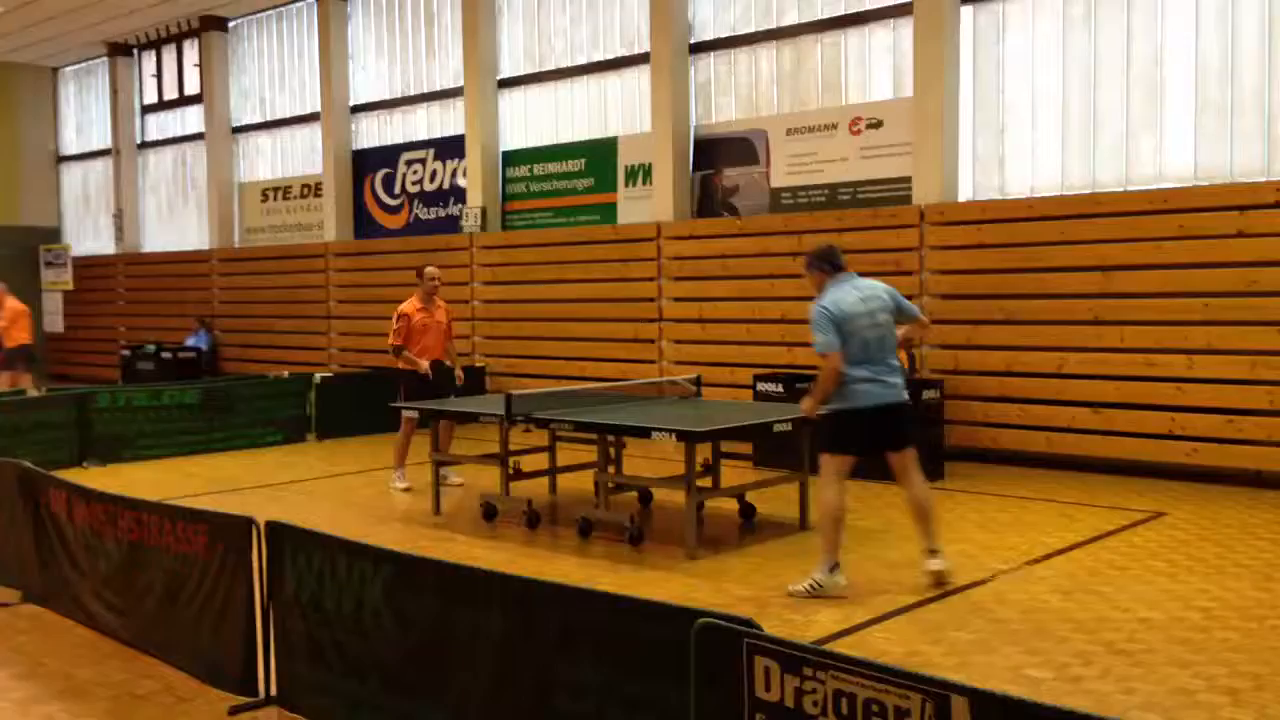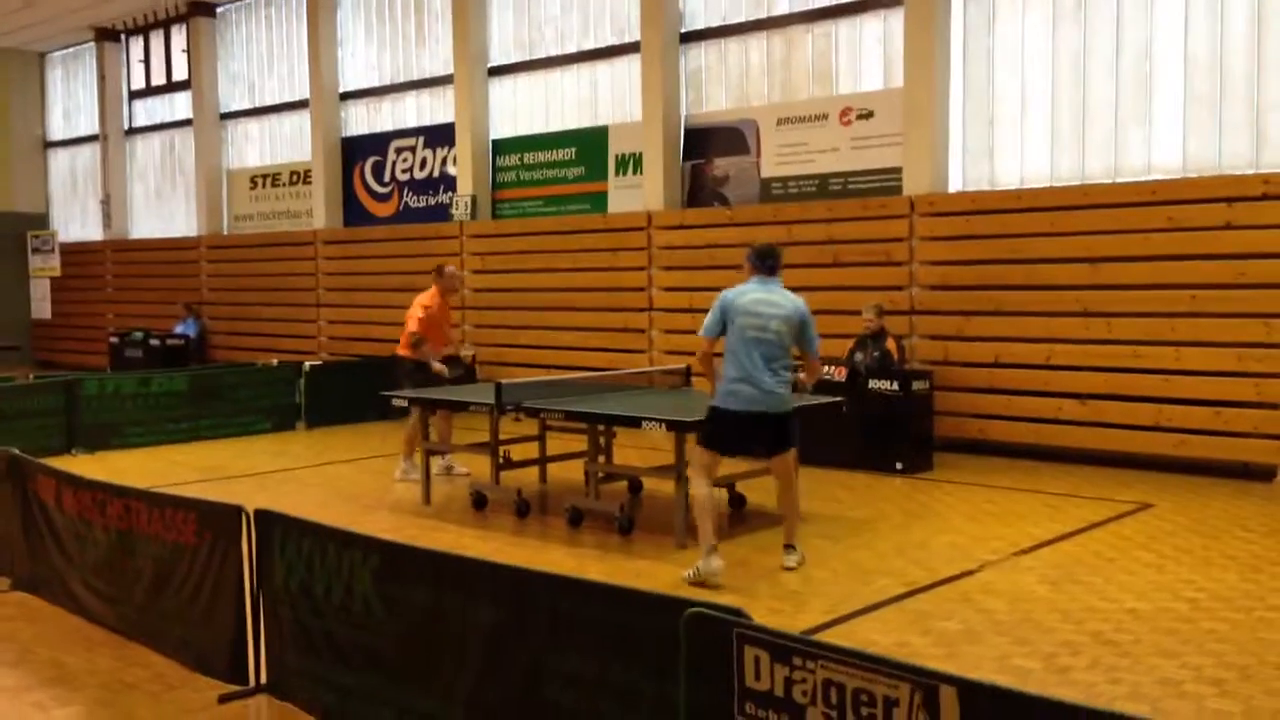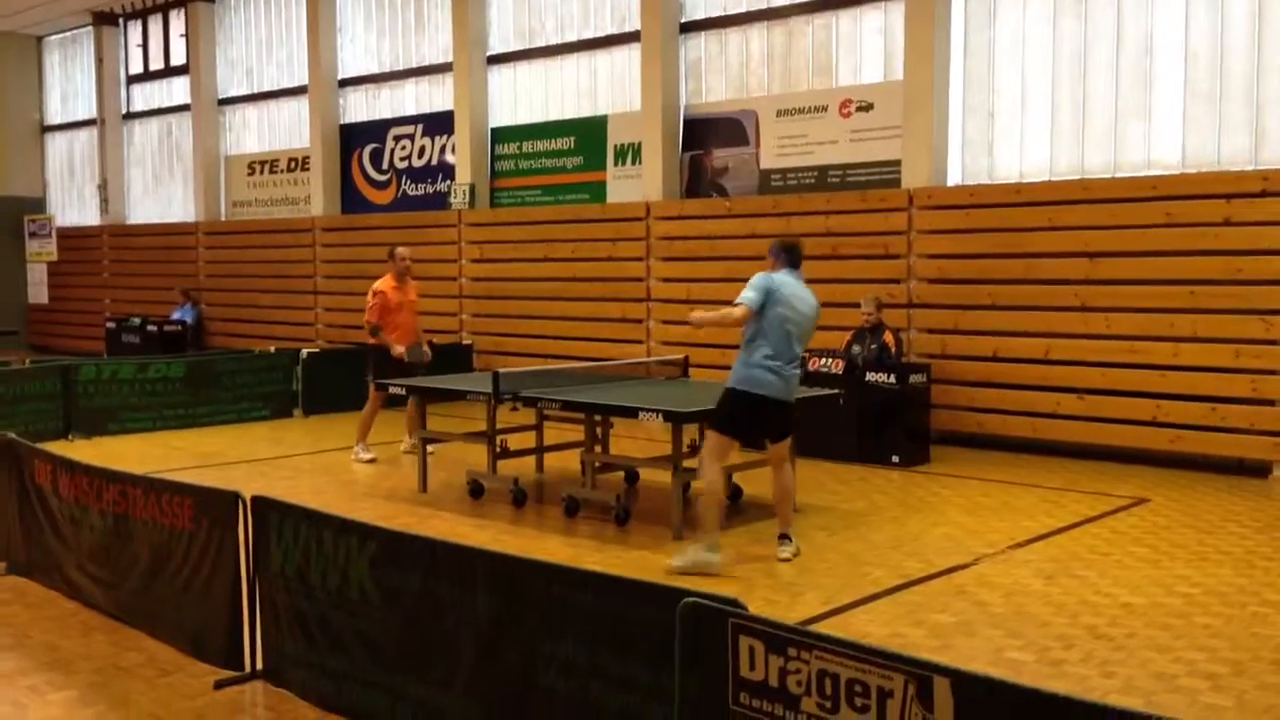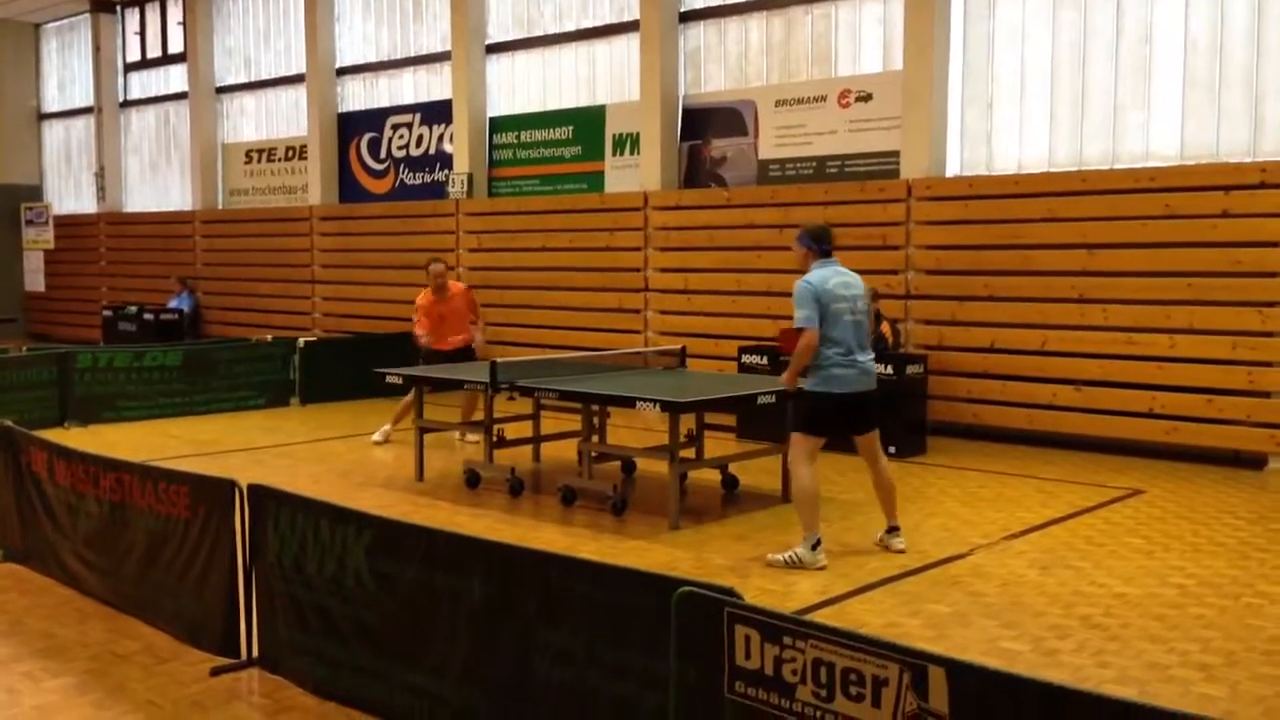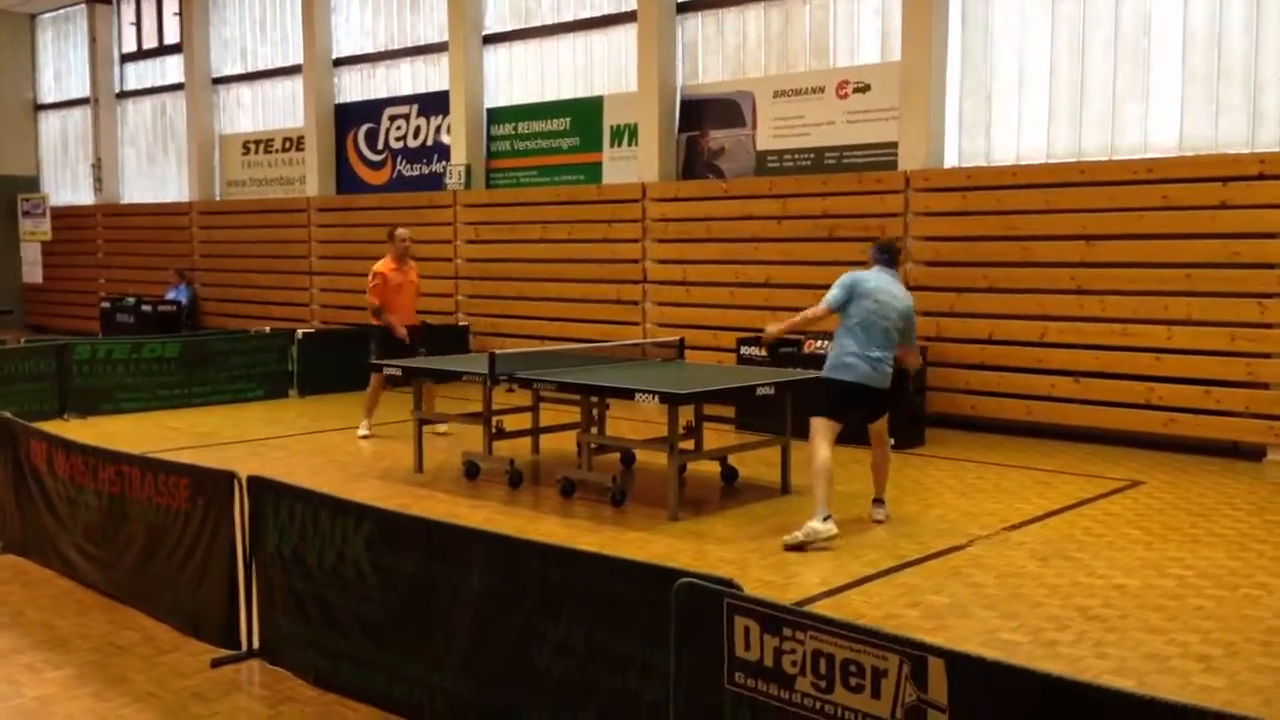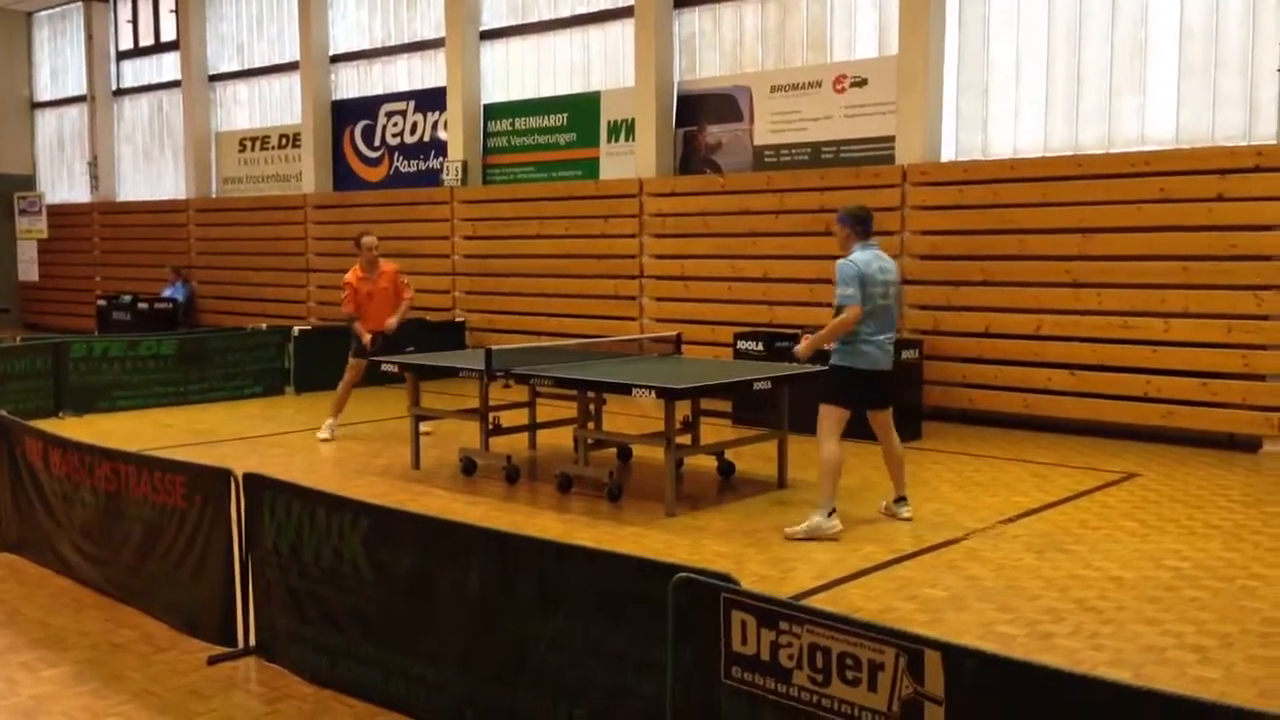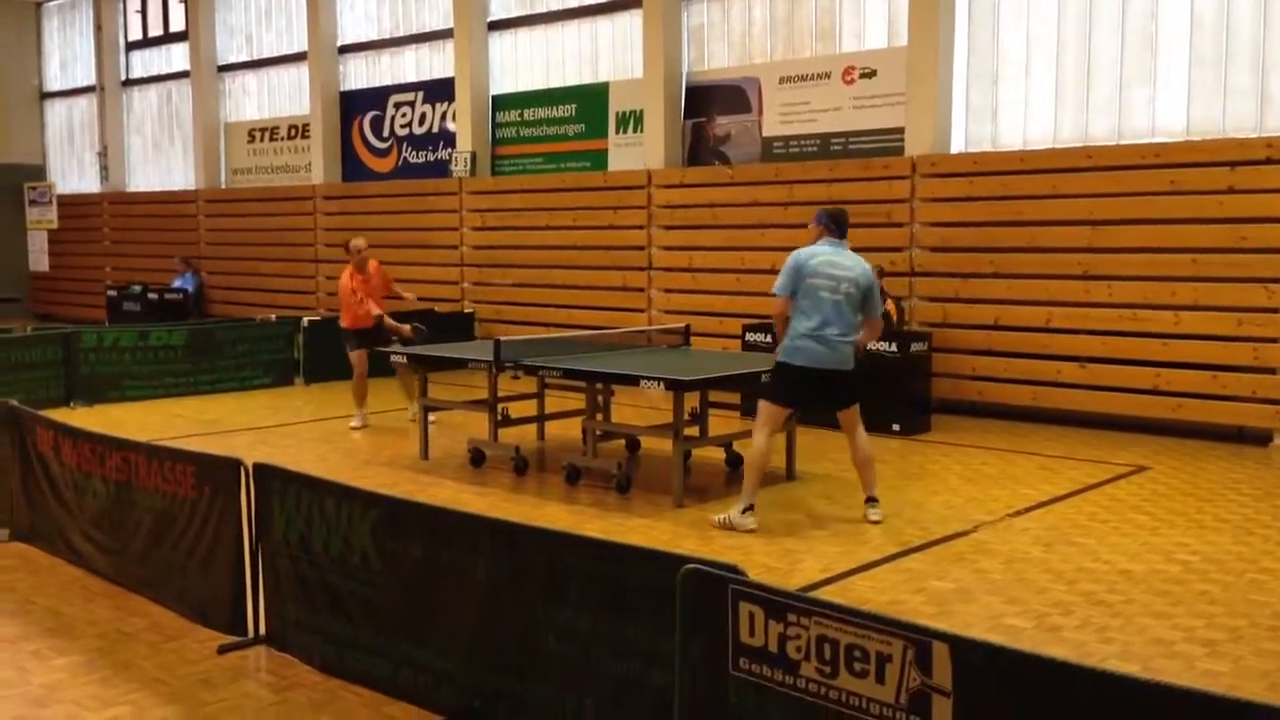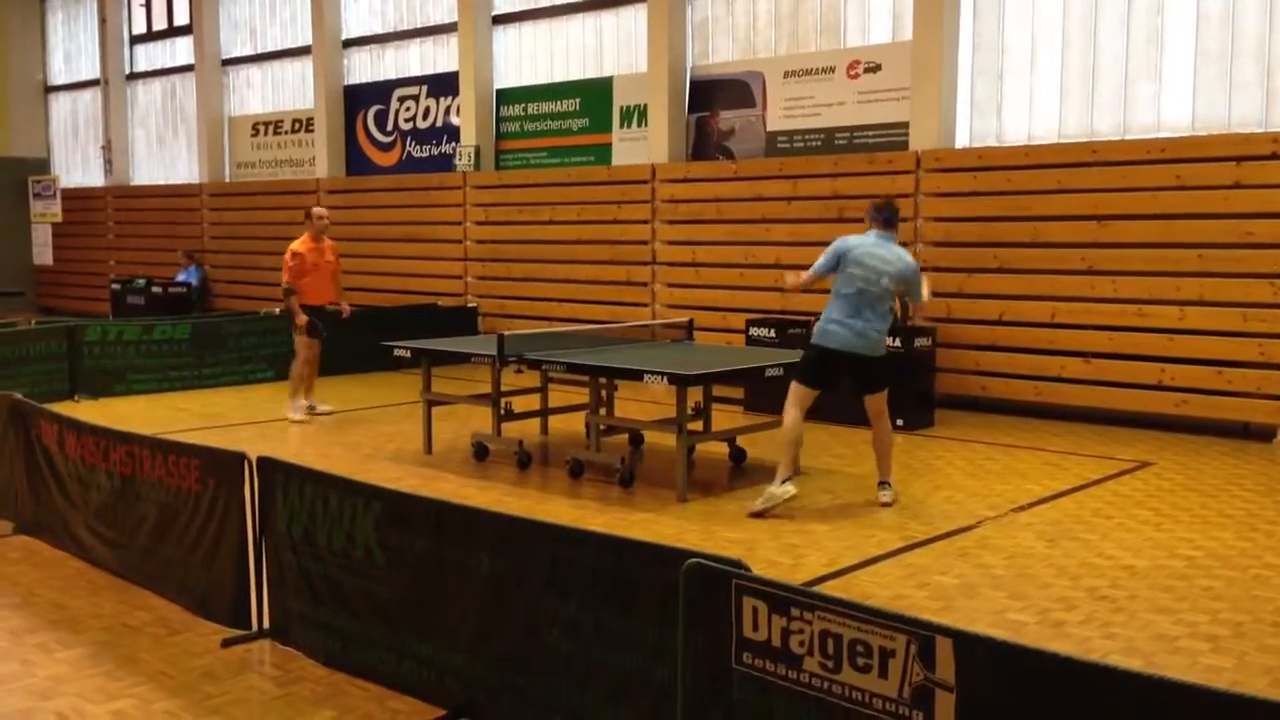
dt=0.7s
person 1, frame 1
left shoulder: (825, 306)
right shoulder: (882, 290)
left elbow: (833, 367)
right elbow: (921, 324)
left wrist: (815, 400)
left hip: (852, 403)
right hip: (893, 398)
left knee: (830, 482)
right knee: (910, 476)
left ankle: (830, 573)
right ankle: (933, 555)
person 1, frame 2
left shoulder: (729, 298)
right shoulder: (797, 305)
left elbow: (704, 353)
right elbow: (814, 366)
left wrist: (715, 384)
right wrist: (806, 381)
left hip: (732, 401)
right hip: (777, 403)
left knee: (700, 473)
right knee: (786, 476)
left ankle: (710, 556)
right ankle: (790, 549)
person 1, frame 3
left shoulder: (767, 281)
right shoulder: (812, 302)
left elbow: (739, 315)
left wrist: (702, 319)
left hip: (748, 385)
right hip: (783, 391)
left knee: (711, 460)
right knee: (781, 463)
left ankle: (708, 548)
right ankle: (785, 540)
person 1, frame 4
left shoulder: (808, 284)
right shoulder: (856, 281)
left elbow: (809, 341)
left wrist: (791, 374)
left hip: (827, 385)
right hip: (863, 382)
left knee: (799, 460)
right knee: (875, 457)
left ankle: (811, 546)
right ankle: (893, 532)
person 1, frame 5
left shoulder: (855, 279)
right shoulder: (905, 300)
left elbow: (819, 313)
right elbow: (909, 354)
left wrist: (780, 328)
right wrist: (914, 364)
left hip: (841, 374)
right hip: (878, 379)
left knee: (820, 443)
right knee: (880, 438)
left ankle: (821, 520)
right ankle: (879, 504)
person 1, frame 6
left shoulder: (850, 264)
right shoulder: (889, 264)
left elbow: (851, 317)
left wrist: (812, 343)
left hip: (851, 361)
right hip: (881, 360)
left knee: (827, 434)
right knee: (886, 431)
left ankle: (826, 516)
right ankle: (901, 501)
person 1, frame 7
left shoulder: (801, 258)
right shoulder: (864, 269)
left elbow: (780, 309)
right elbow: (876, 325)
left wrist: (786, 337)
right wrist: (860, 338)
left hip: (797, 359)
right hip: (840, 363)
left knee: (763, 429)
right knee: (855, 430)
left ankle: (745, 510)
right ankle: (872, 503)
person 1, frame 8
left shoulder: (847, 244)
right shoulder: (907, 264)
left elbow: (808, 280)
right elbow: (916, 304)
left wrist: (794, 282)
right wrist: (922, 287)
left hip: (829, 341)
right hip: (870, 348)
left knee: (794, 406)
right knee: (879, 416)
left ankle: (783, 481)
right ankle: (885, 486)
person 2, frame 1
left shoulder: (443, 308)
right shoulder: (406, 311)
right elbow: (395, 348)
left wrist: (456, 366)
right wrist: (418, 363)
left hip: (439, 374)
right hip: (413, 374)
left knee: (447, 421)
right knee: (409, 426)
left ankle: (440, 469)
right ankle: (398, 473)
person 2, frame 2
left shoulder: (444, 303)
right shoulder: (424, 303)
right elbow: (414, 339)
left wrist: (456, 351)
right wrist: (433, 363)
left hip: (430, 363)
right hip: (411, 361)
left knee: (445, 410)
right knee: (420, 413)
left ankle: (444, 461)
right ankle: (406, 466)
person 2, frame 3
left shoulder: (412, 287)
right shoulder: (380, 289)
right elbow: (371, 325)
left wrist: (423, 343)
right wrist: (392, 346)
left hip: (408, 350)
right hip: (383, 351)
left knee: (417, 395)
right knee: (376, 400)
left ankle: (411, 441)
right ankle: (360, 446)
person 2, frame 4
left shoulder: (462, 290)
right shoulder: (423, 301)
left elbow: (476, 313)
right elbow: (421, 333)
left wrist: (478, 333)
right wrist: (424, 341)
left hip: (462, 349)
right hip: (436, 351)
left knee: (473, 389)
left ankle: (463, 430)
right ankle: (389, 428)
person 2, frame 5
left shoulder: (412, 267)
right shoulder: (380, 270)
right elbow: (375, 308)
left wrist: (411, 325)
right wrist: (395, 327)
left hip: (410, 329)
right hip: (386, 331)
right knee: (378, 380)
right ankle: (366, 422)
person 2, frame 6
left shoulder: (392, 270)
right shoulder: (351, 279)
left elbow: (407, 297)
right elbow: (350, 315)
left wrist: (396, 317)
right wrist: (364, 335)
left hip: (389, 330)
right hip: (364, 333)
right knee: (350, 378)
right ankle: (330, 424)
person 2, frame 7
left shoulder: (375, 266)
right shoulder: (349, 284)
left elbow: (388, 286)
right elbow: (374, 315)
left wrist: (404, 295)
right wrist: (401, 329)
left hip: (377, 325)
right hip: (354, 329)
left knee: (402, 363)
right knee: (360, 370)
left ankle: (415, 409)
right ankle: (360, 414)
person 2, frame 8
left shoulder: (330, 246)
right shoulder: (297, 249)
left elbow: (334, 277)
right elbow: (287, 286)
left wrist: (342, 301)
right wrist: (298, 313)
left hip: (319, 307)
right hip: (302, 308)
left knee: (314, 355)
right knee: (303, 355)
left ankle: (307, 402)
right ankle: (294, 405)
